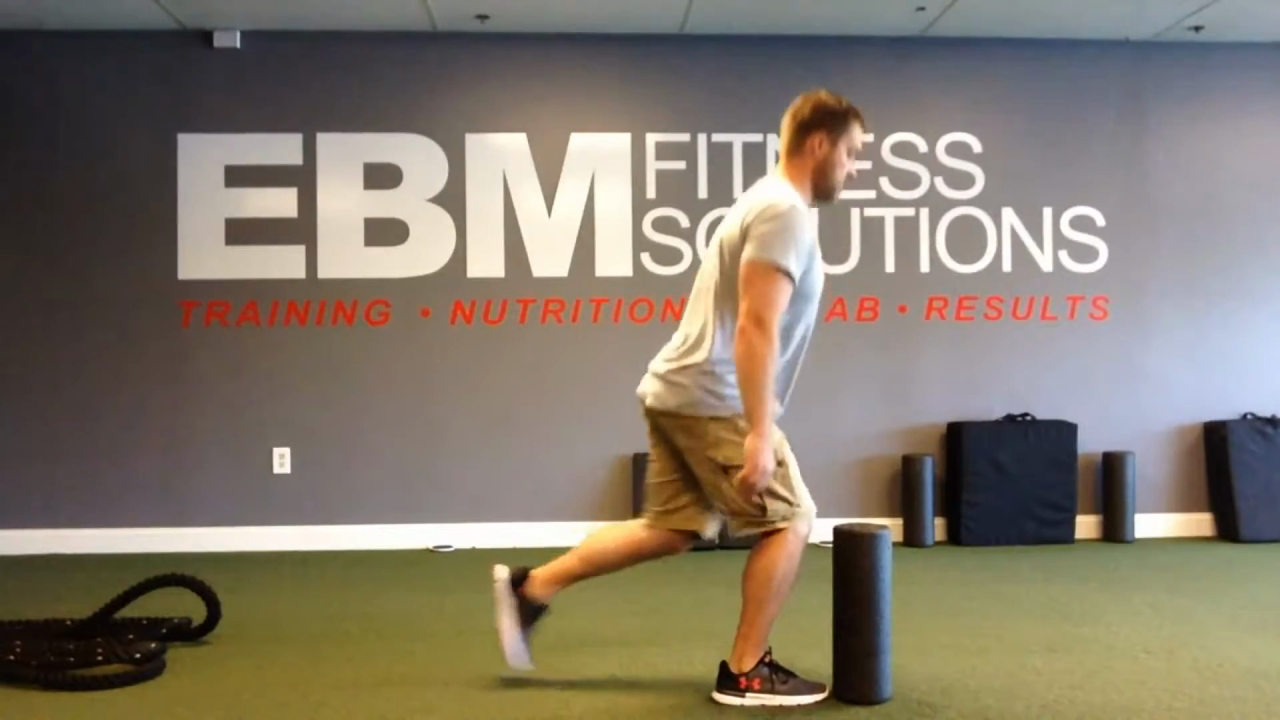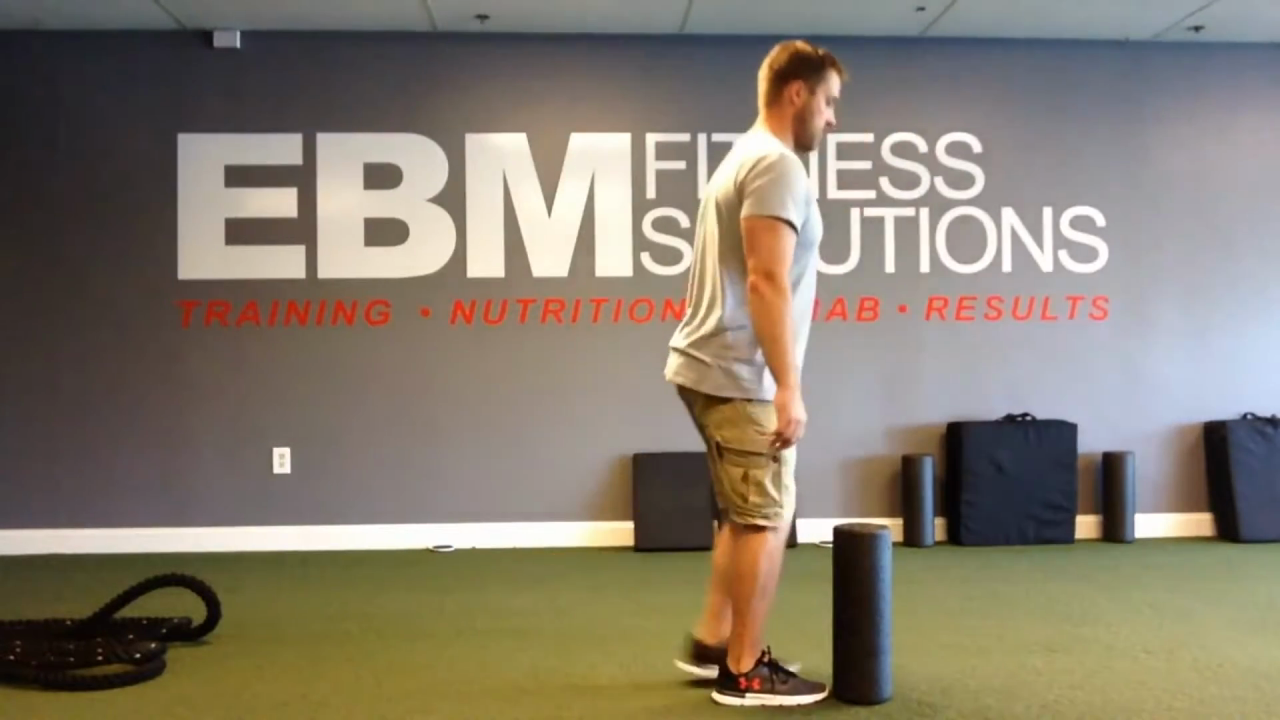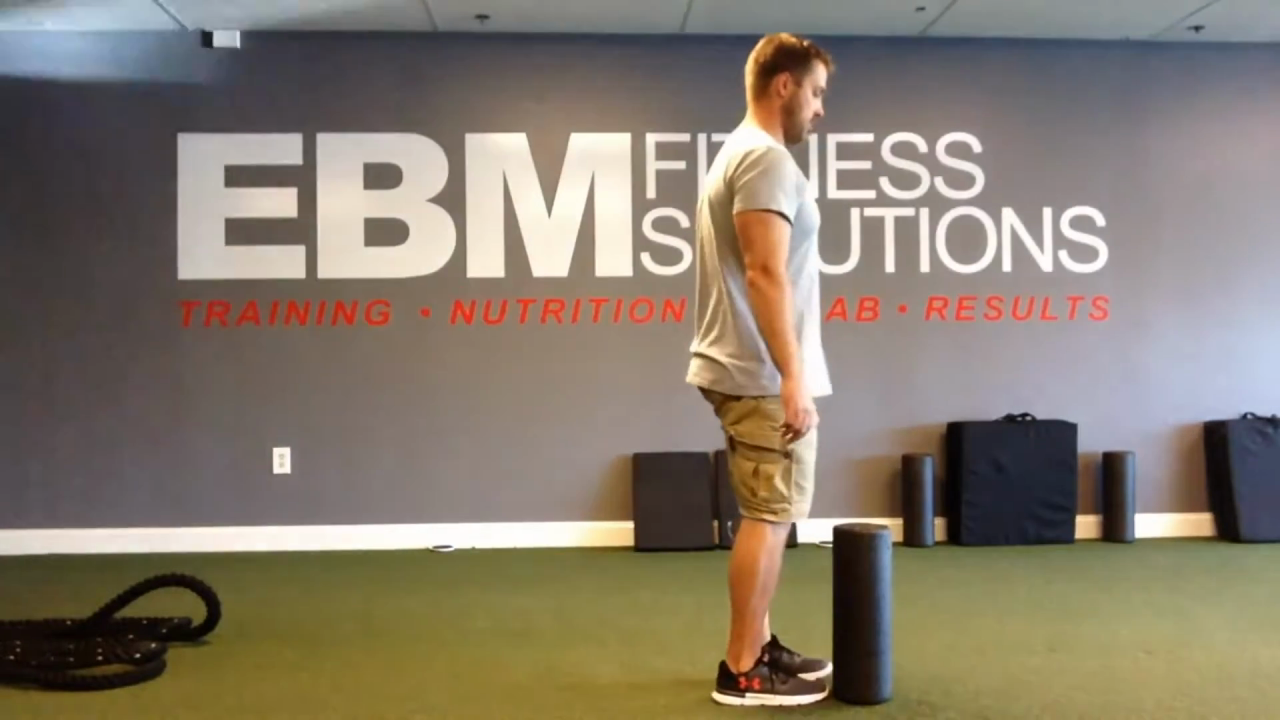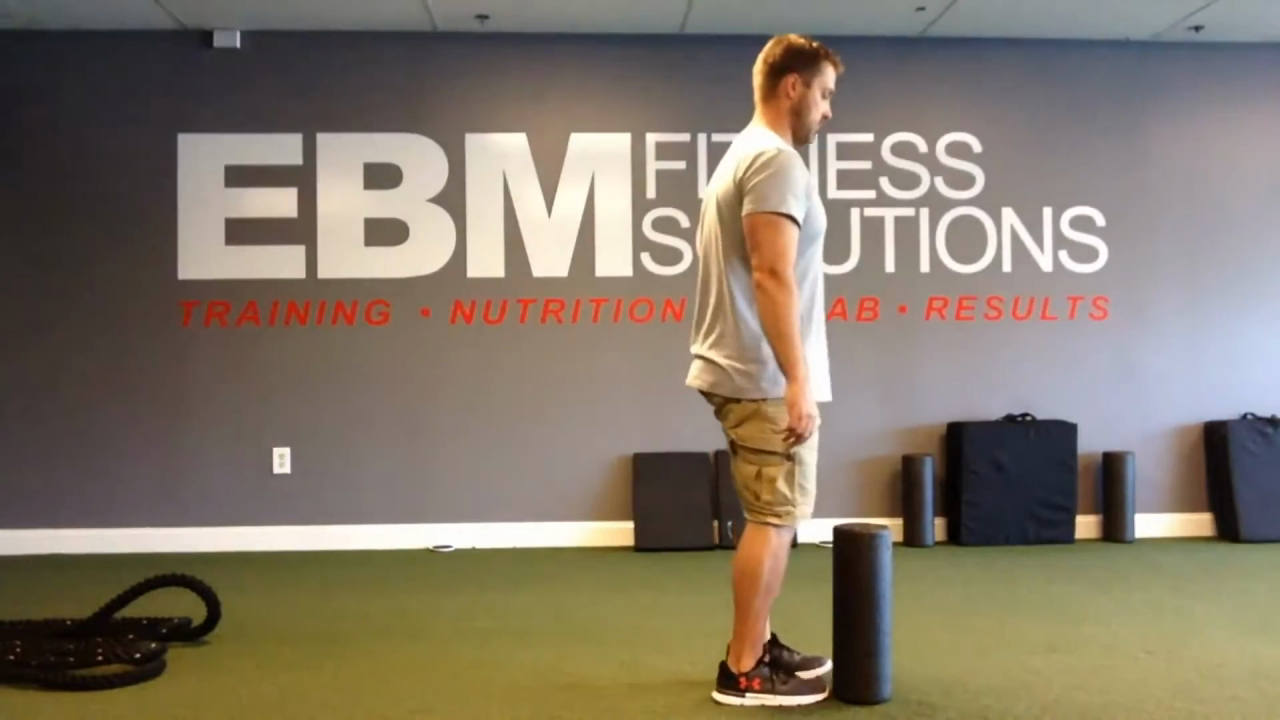
dt=0.3s
person 1, frame 1
left shoulder: (768, 202)
right shoulder: (786, 213)
right elbow: (757, 327)
left wrist: (753, 421)
right wrist: (759, 433)
left hip: (679, 390)
right hip: (709, 396)
left knee: (667, 531)
right knee: (787, 521)
left ankle: (530, 589)
right ankle: (746, 672)
person 1, frame 2
left shoulder: (745, 157)
right shoulder: (776, 164)
right elbow: (768, 282)
right wrist: (788, 388)
left hip: (711, 365)
right hip: (737, 375)
left knee: (746, 516)
right knee: (765, 520)
left ankle: (712, 641)
right ankle: (745, 672)
person 1, frame 3
left shoulder: (739, 153)
right shoulder: (765, 157)
right elbow: (765, 275)
right wrist: (793, 377)
left hip: (740, 368)
right hip: (761, 375)
left knee: (766, 515)
right knee: (770, 516)
left ankle: (758, 647)
right ankle: (743, 671)
person 1, frame 4
left shoulder: (743, 155)
right shoulder: (775, 159)
right elbow: (772, 278)
right wrist: (798, 382)
left hip: (738, 370)
right hip: (762, 378)
left knee: (768, 516)
right knee: (777, 518)
left ankle: (756, 646)
right ankle: (744, 671)
